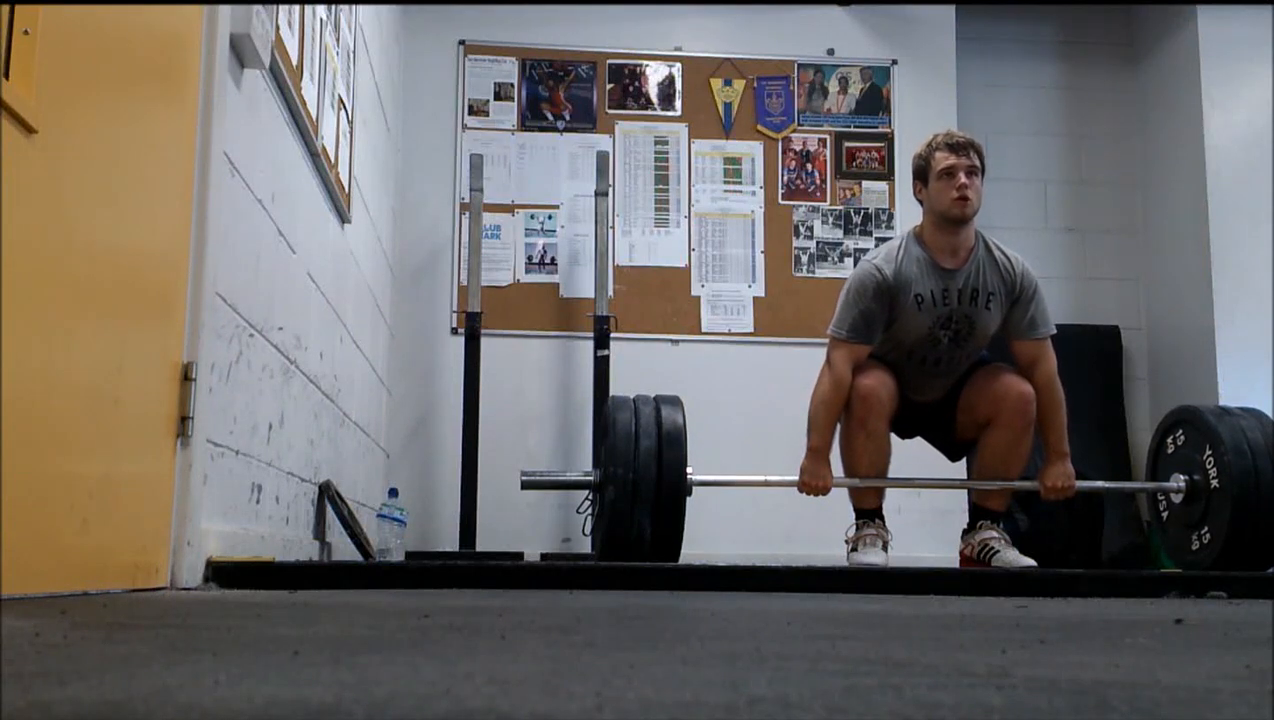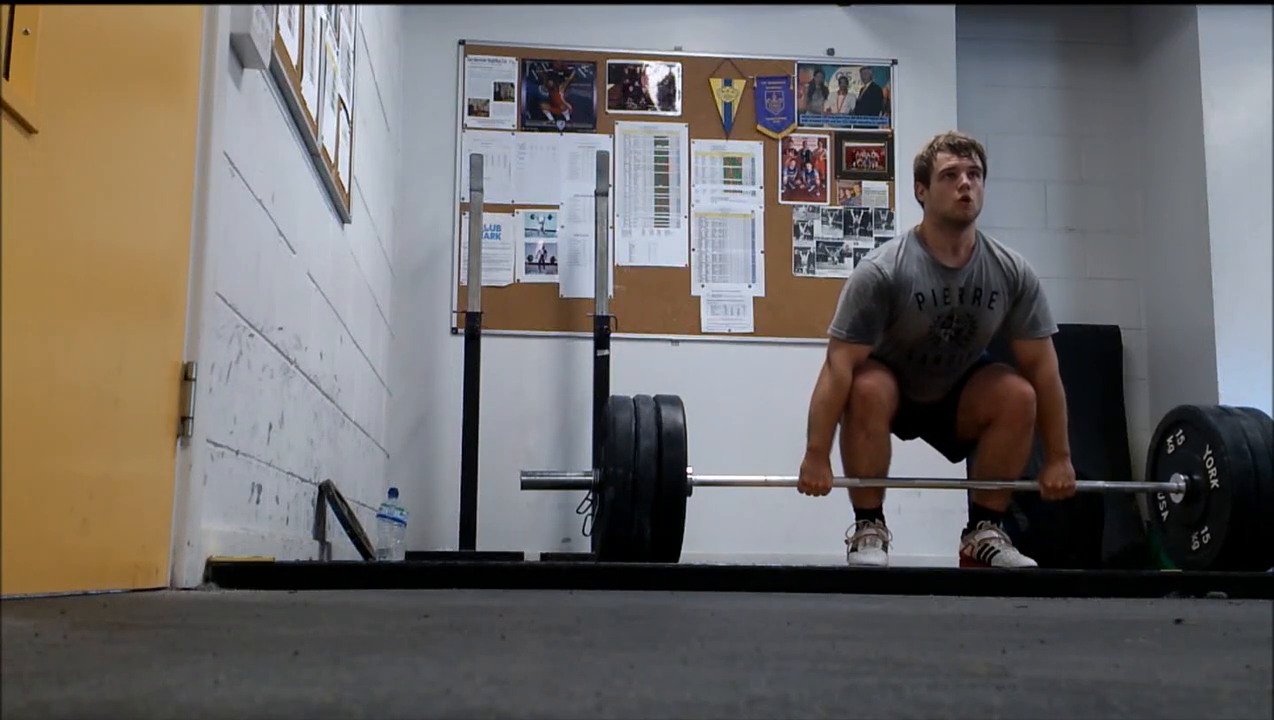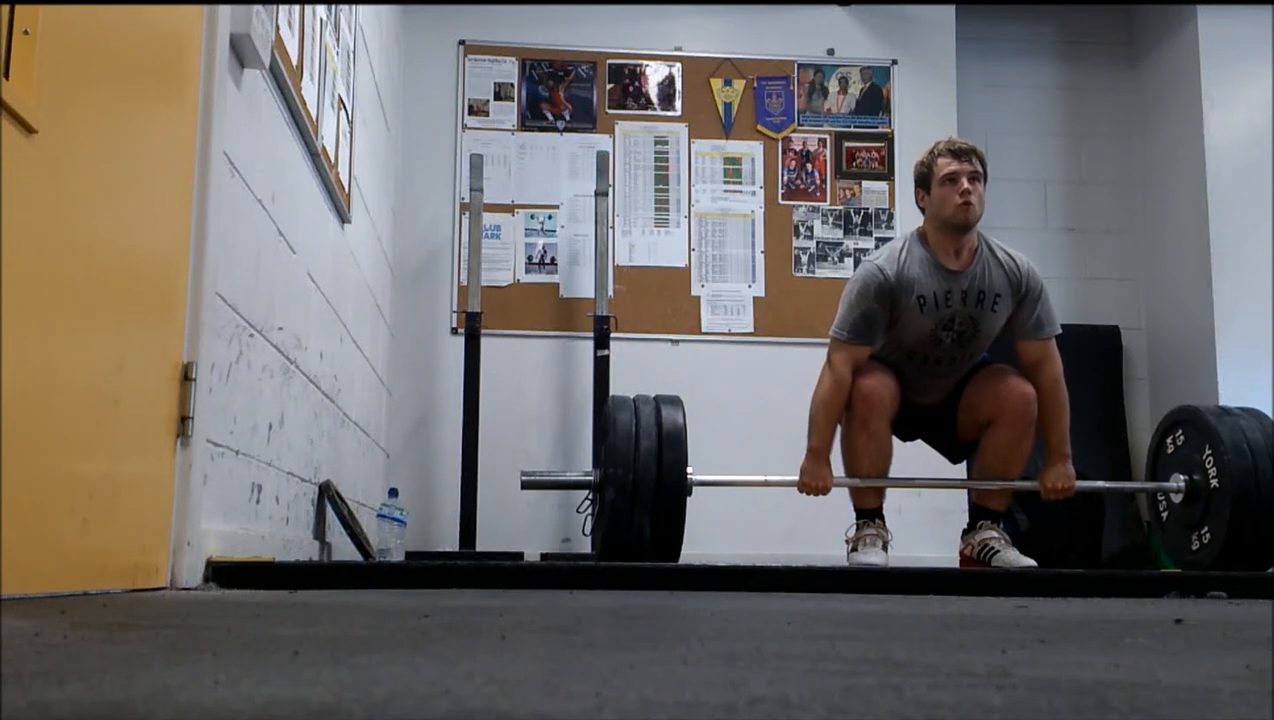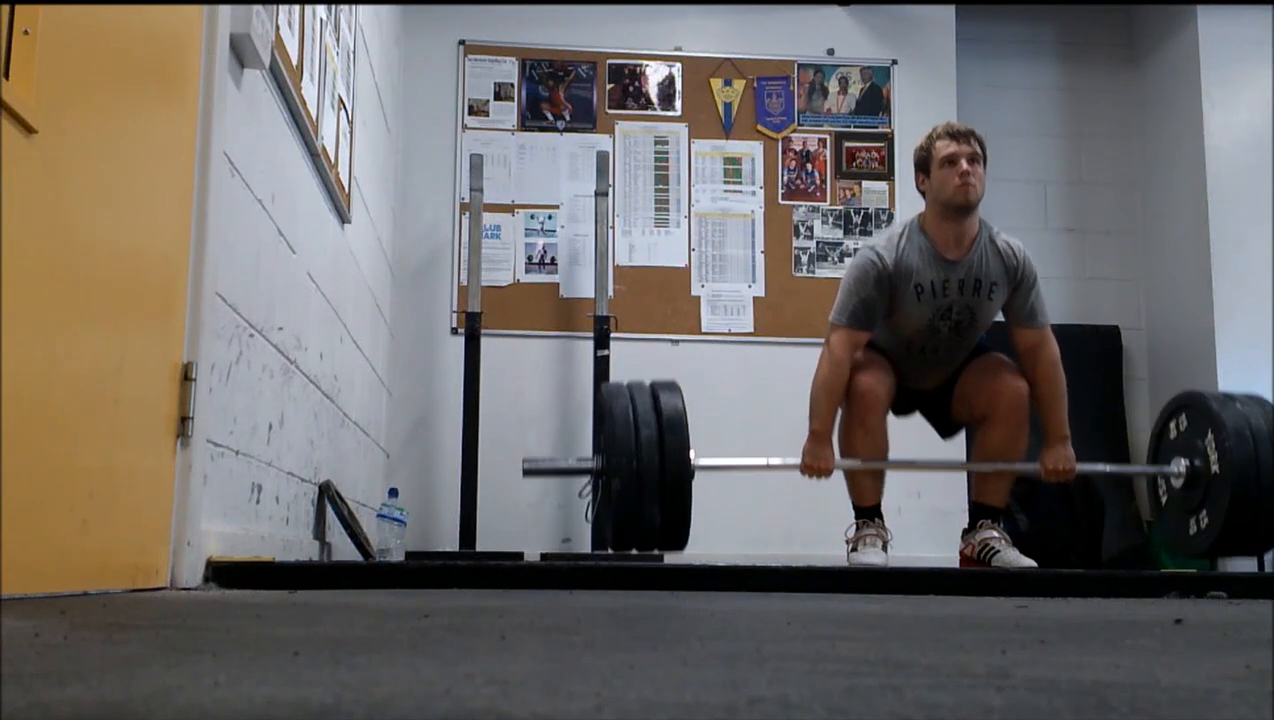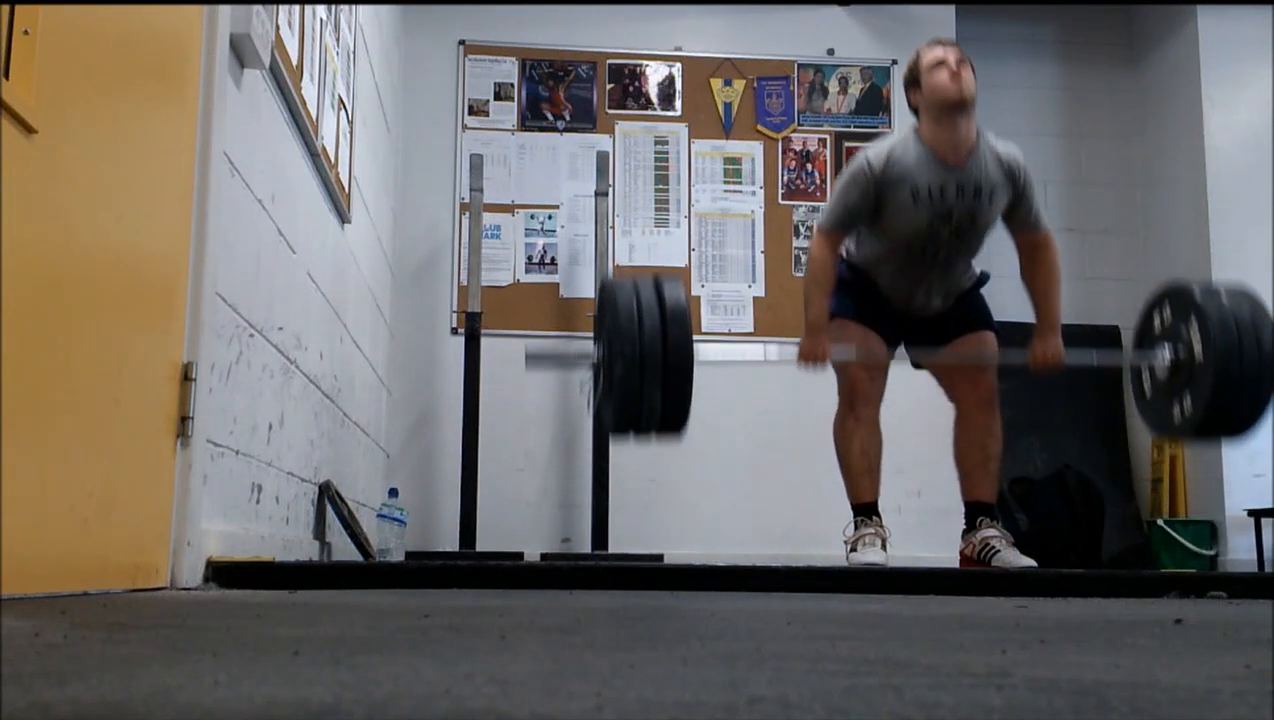
dt=0.3s
person 1, frame 1
left shoulder: (1011, 272)
right shoulder: (882, 270)
left elbow: (1041, 366)
right elbow: (839, 364)
left wrist: (1058, 458)
right wrist: (816, 457)
left hip: (956, 392)
right hip: (889, 389)
left knee: (1018, 395)
right knee: (866, 389)
left ankle: (983, 532)
right ankle: (868, 529)
person 1, frame 2
left shoulder: (1012, 272)
right shoulder: (883, 270)
left elbow: (1042, 366)
right elbow: (839, 365)
left wrist: (1058, 458)
right wrist: (816, 456)
left hip: (957, 394)
right hip: (890, 388)
left knee: (1019, 397)
right knee: (866, 391)
left ankle: (983, 532)
right ankle: (868, 529)
person 1, frame 3
left shoulder: (1015, 273)
right shoulder: (885, 271)
left elbow: (1045, 365)
right elbow: (839, 365)
left wrist: (1059, 459)
right wrist: (816, 457)
left hip: (957, 394)
right hip: (889, 391)
left knee: (1020, 397)
right knee: (867, 390)
left ankle: (983, 532)
right ankle: (868, 530)
person 1, frame 4
left shoulder: (1010, 259)
right shoulder: (884, 257)
left elbow: (1040, 348)
right elbow: (840, 348)
left wrist: (1059, 442)
right wrist: (818, 439)
left hip: (953, 371)
right hip: (886, 364)
left knee: (1013, 393)
right knee: (864, 389)
left ankle: (983, 532)
right ankle: (868, 530)
person 1, frame 5
left shoulder: (1005, 164)
right shoulder: (884, 163)
left elbow: (1037, 244)
right elbow: (826, 240)
left wrist: (1049, 330)
right wrist: (816, 328)
left hip: (948, 296)
right hip: (869, 290)
left knee: (979, 391)
right knee: (859, 385)
left ankle: (982, 530)
right ankle: (866, 529)
